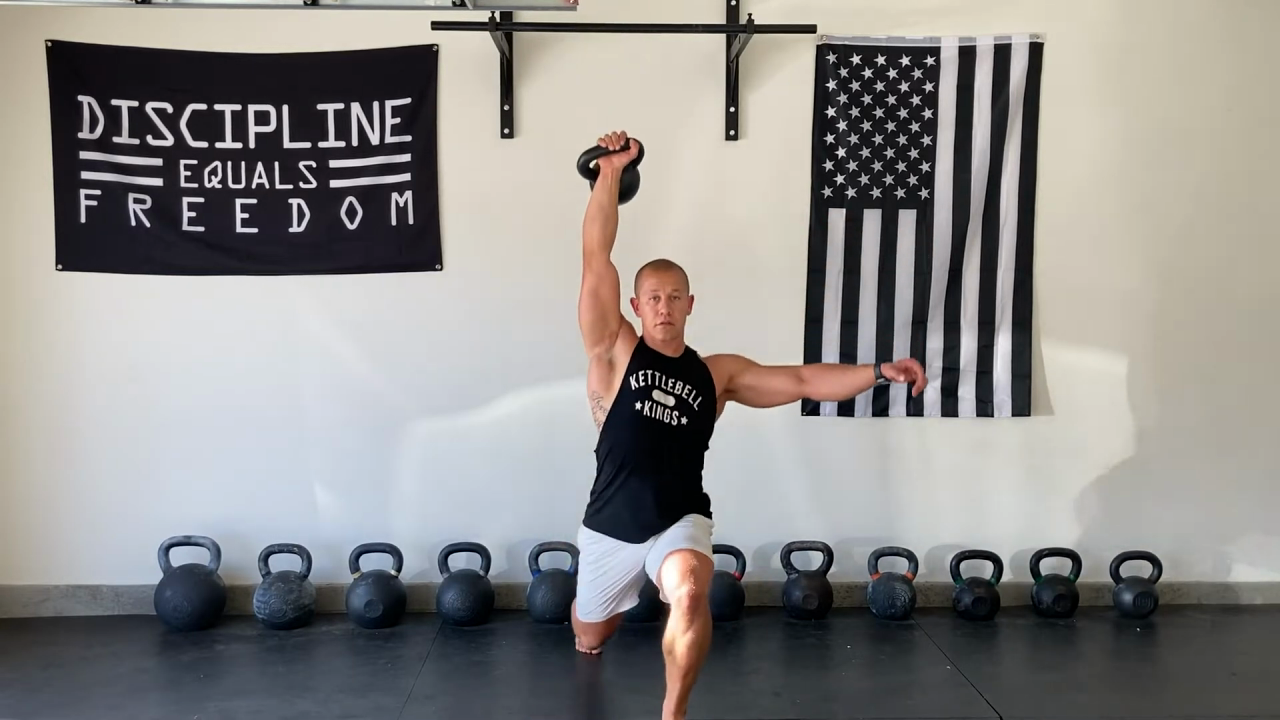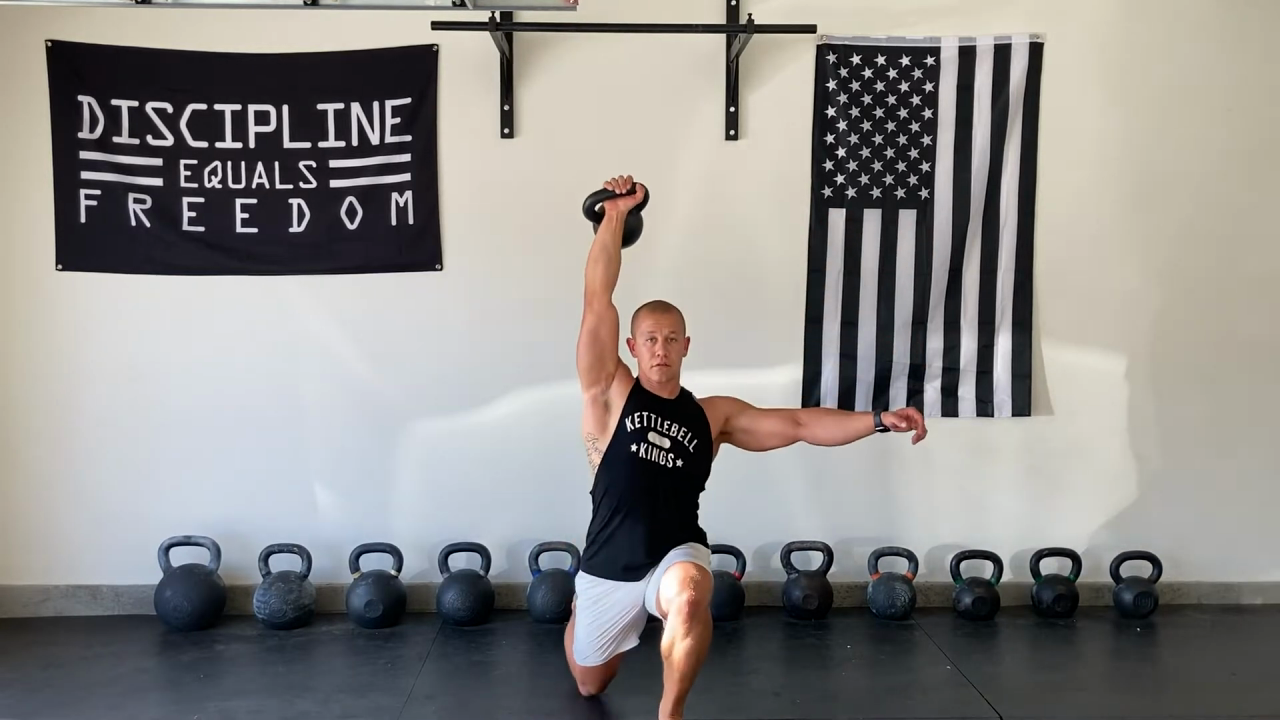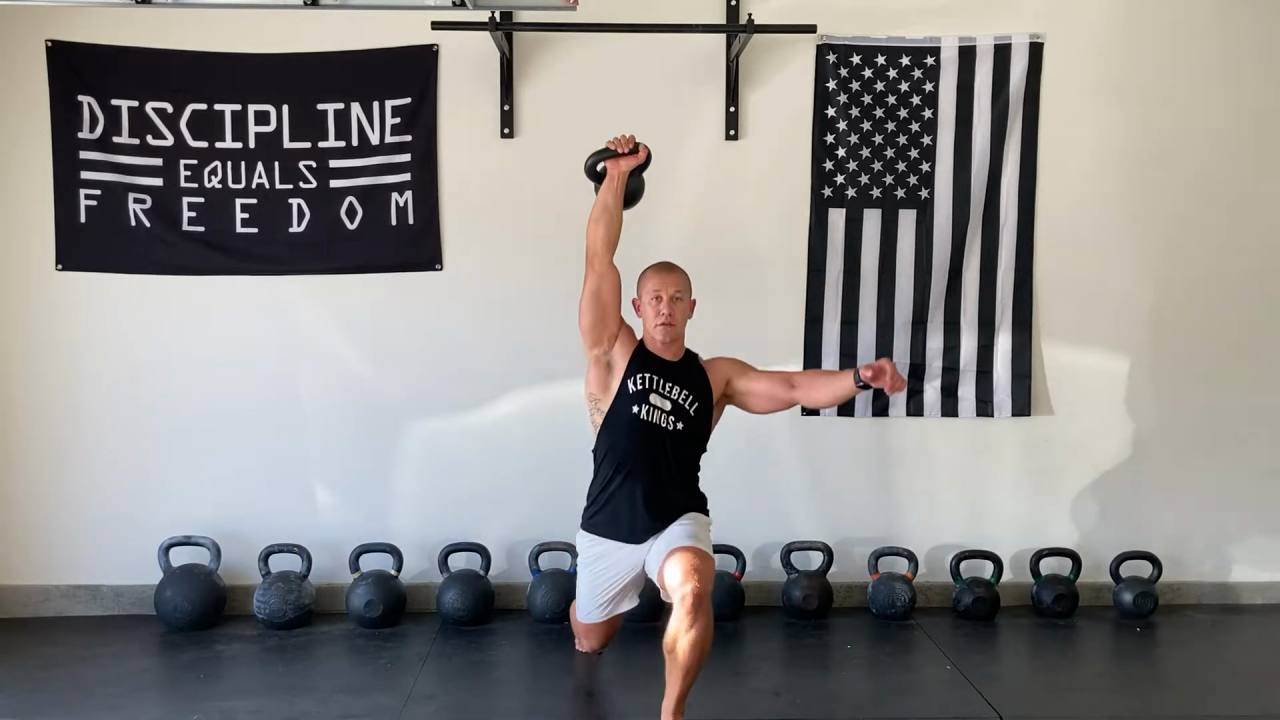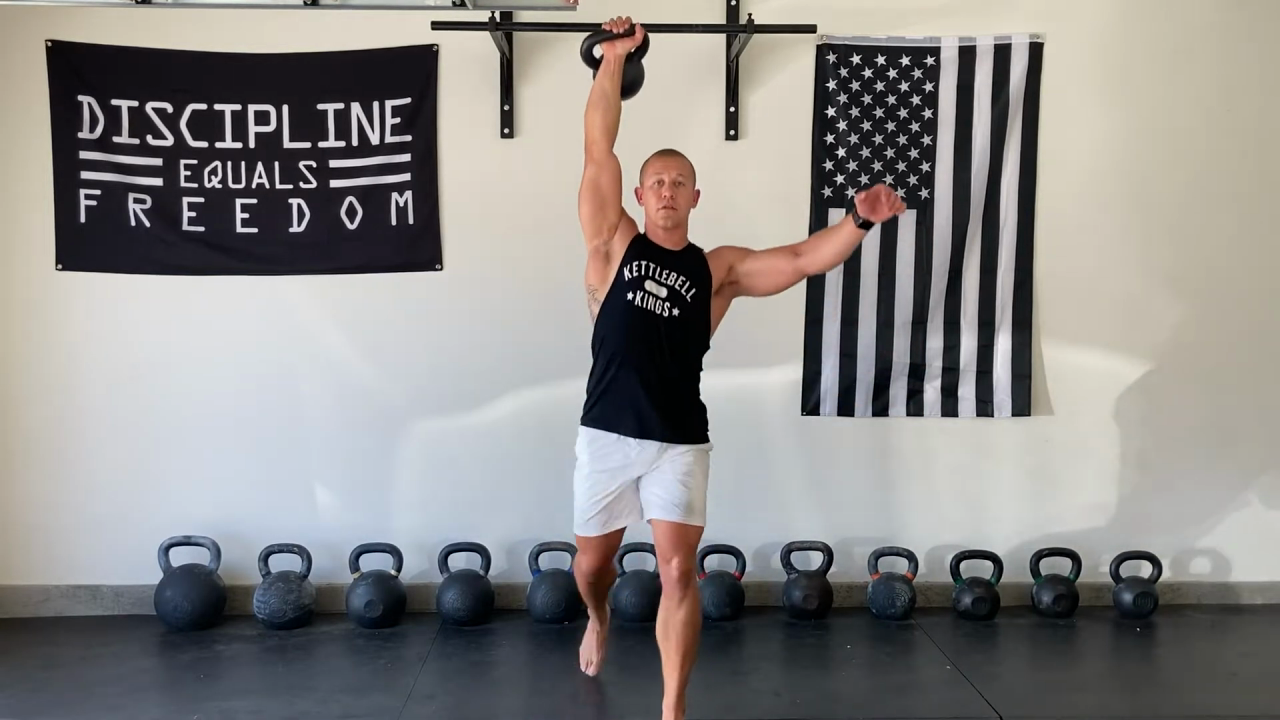
dt=0.4s
person 1, frame 1
left shoulder: (717, 372)
right shoulder: (614, 352)
left elbow: (803, 380)
right elbow: (596, 257)
left wrist: (877, 371)
right wrist: (610, 172)
left hip: (680, 522)
right hip: (612, 526)
left knee: (690, 596)
right knee: (593, 632)
right ankle: (587, 612)
person 1, frame 2
left shoulder: (712, 415)
right shoulder: (609, 393)
left elbow: (799, 424)
right elbow: (596, 301)
left wrist: (878, 419)
right wrist: (614, 217)
left hip: (676, 553)
right hip: (610, 567)
left knee: (690, 599)
right ankle: (581, 614)
person 1, frame 3
left shoulder: (714, 376)
right shoulder: (613, 354)
left elbow: (793, 388)
right elbow: (599, 262)
left wrist: (858, 377)
right wrist: (617, 176)
left hip: (678, 523)
right hip: (609, 528)
left knee: (693, 594)
right knee: (590, 639)
right ankle: (583, 603)
person 1, frame 4
left shoulder: (719, 267)
right shoulder: (613, 242)
left elbow: (802, 259)
right elbow: (597, 151)
left wrist: (860, 221)
right wrist: (613, 60)
left hip: (679, 440)
right hip: (606, 433)
left knee: (677, 572)
right knee: (591, 561)
right ankle: (598, 621)
